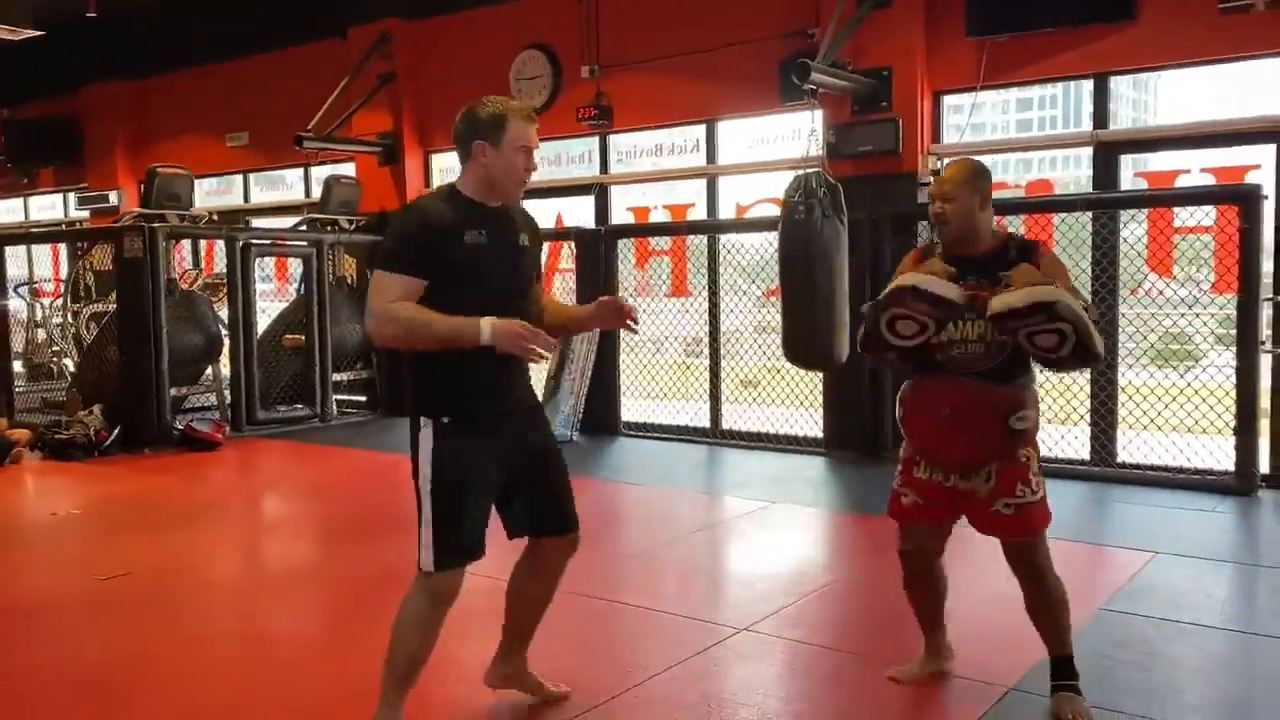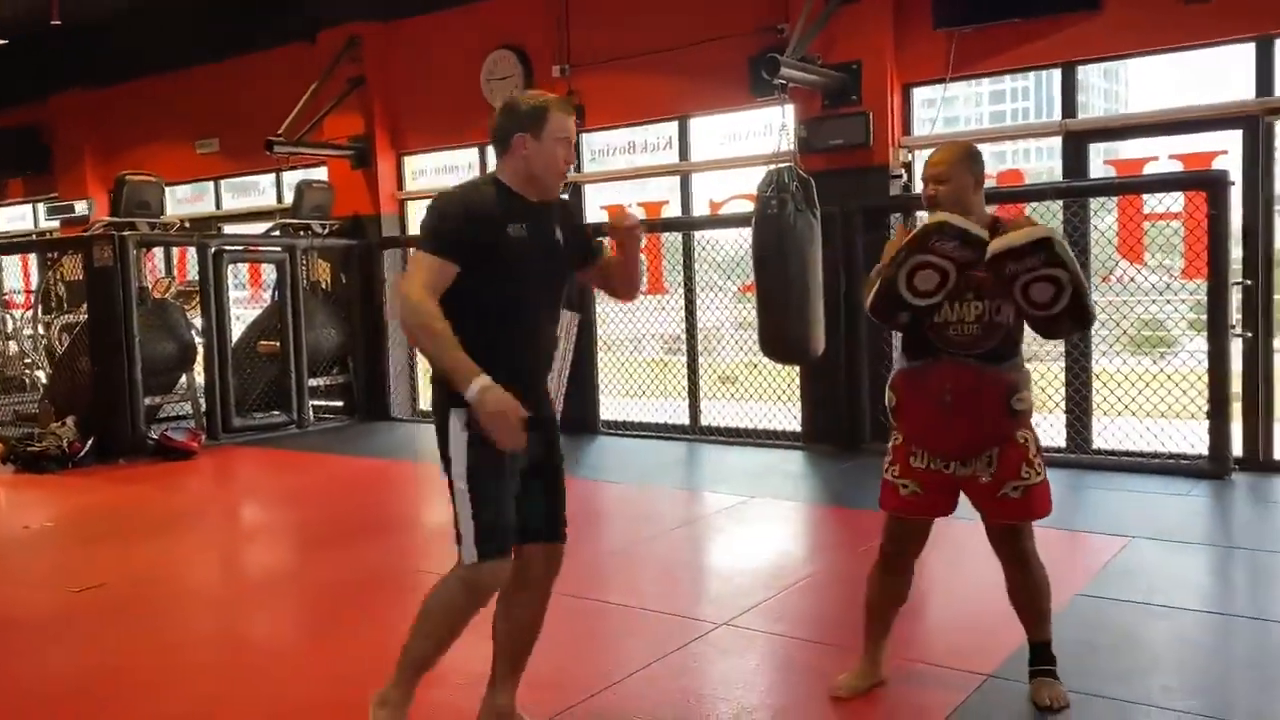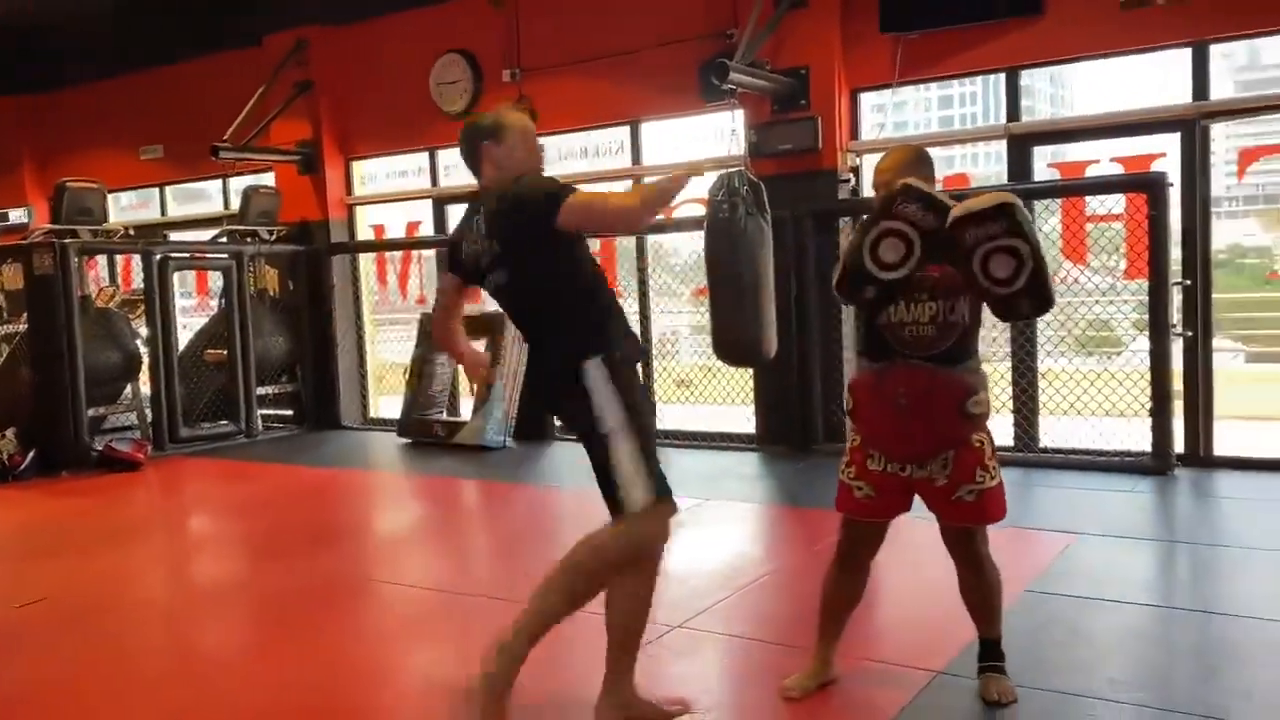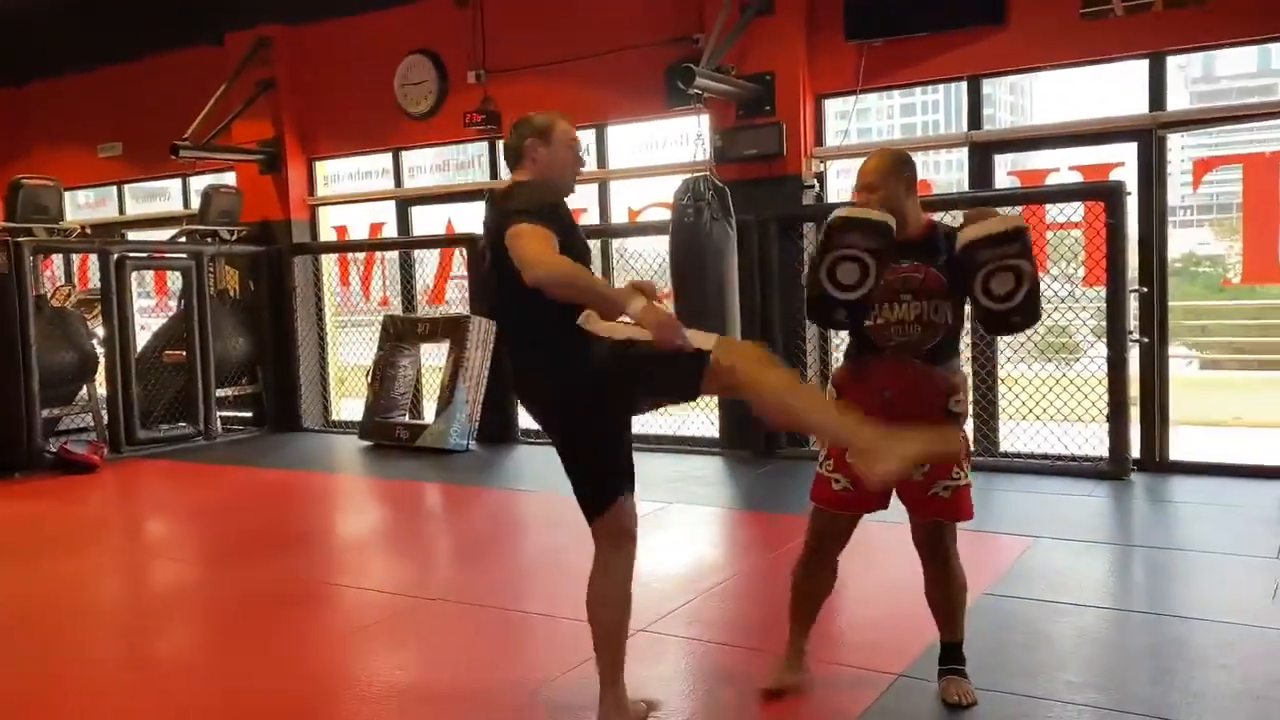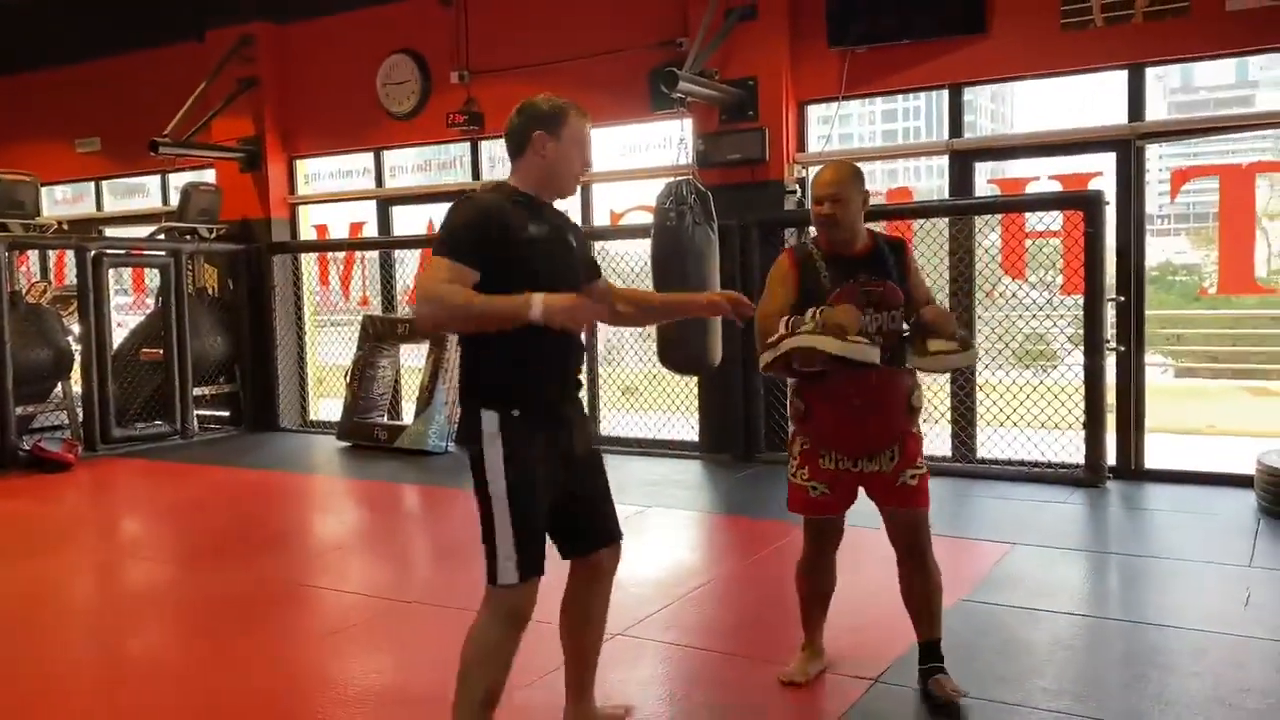
dt=0.4s
person 1, frame 1
left shoulder: (520, 222)
right shoulder: (424, 221)
right elbow: (382, 322)
left wrist: (589, 316)
right wrist: (484, 330)
left hip: (517, 413)
right hip: (452, 425)
left knee: (556, 540)
right knee: (441, 578)
left ankle: (509, 662)
person 1, frame 2
left shoulder: (560, 212)
right shoulder: (466, 209)
left elbow: (623, 287)
right elbow: (415, 302)
left wrist: (626, 246)
right wrist: (478, 389)
left hip: (530, 410)
right hip: (474, 411)
left knee: (541, 557)
right knee: (486, 568)
person 1, frame 3
left shoulder: (475, 230)
right shoulder: (525, 192)
left elbow: (443, 316)
right elbow: (620, 215)
left wrist: (469, 355)
right wrist: (669, 183)
left hip: (566, 375)
right hip: (593, 369)
left knee: (648, 529)
right knee: (638, 530)
right ankle: (508, 657)
person 1, frame 4
left shoulder: (506, 210)
right shoulder: (529, 199)
right elbow: (541, 266)
left wrist: (621, 306)
right wrist: (627, 302)
left hip: (551, 392)
right hip: (579, 373)
left knee: (615, 532)
right knee: (739, 357)
right ankle: (873, 444)
person 1, frame 5
left shoulder: (559, 226)
right shoulder: (484, 212)
left elbow: (613, 304)
right elbow: (430, 304)
left wrist: (697, 304)
right wrist: (535, 307)
left hip: (564, 417)
right hip: (506, 422)
left knee: (597, 557)
right knee: (513, 593)
person 2, frame 1
left shoulder: (1032, 259)
right shoulder: (921, 261)
left wrist: (1041, 295)
left hip: (1003, 437)
right hip: (930, 433)
left knee: (1030, 562)
right knee: (915, 551)
right ankle: (937, 650)
person 2, frame 2
left shoulder: (1014, 239)
right shoulder: (912, 240)
left elbow: (1068, 317)
right elbow: (881, 305)
left wrist: (1039, 249)
right wrist: (931, 247)
left hip: (997, 418)
right hip: (923, 417)
left knee: (1016, 545)
right knee: (897, 545)
left ankle: (1043, 664)
right ankle: (870, 662)
person 2, frame 3
right shoulder: (874, 235)
right elbow: (850, 288)
left hip: (953, 418)
right hip: (879, 417)
left knee: (969, 545)
right knee: (853, 545)
left ankle: (992, 659)
right ankle: (822, 661)
person 2, frame 4
left shoulder: (955, 242)
left hip: (933, 415)
right hip: (858, 413)
left knee: (938, 545)
right knee: (822, 538)
left ankle: (952, 662)
right ankle: (793, 656)
person 2, frame 5
left shoulder: (895, 254)
right shoulder: (795, 262)
left elbow: (923, 307)
right elbow: (764, 334)
left wrist: (938, 324)
right wrist: (821, 319)
left hip: (890, 417)
right hip: (821, 422)
left knee: (914, 541)
right knee: (819, 541)
left ankle: (931, 662)
right ankle: (812, 647)
